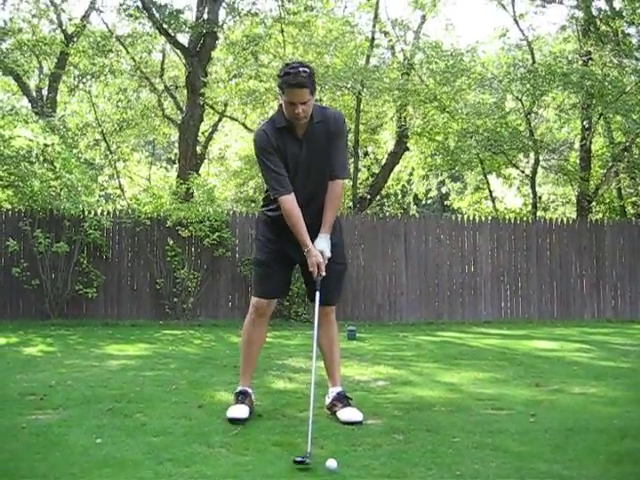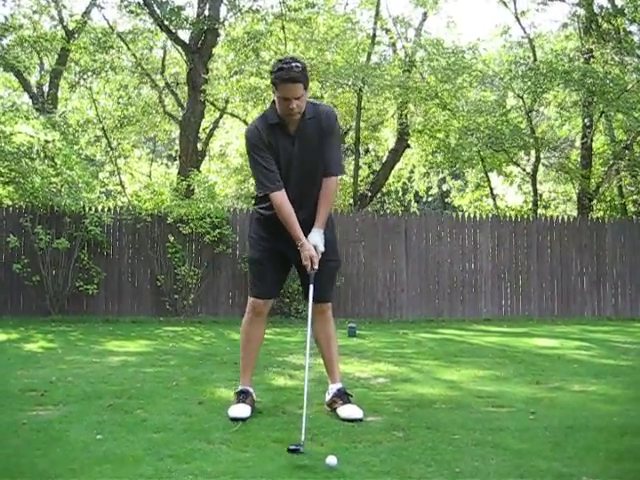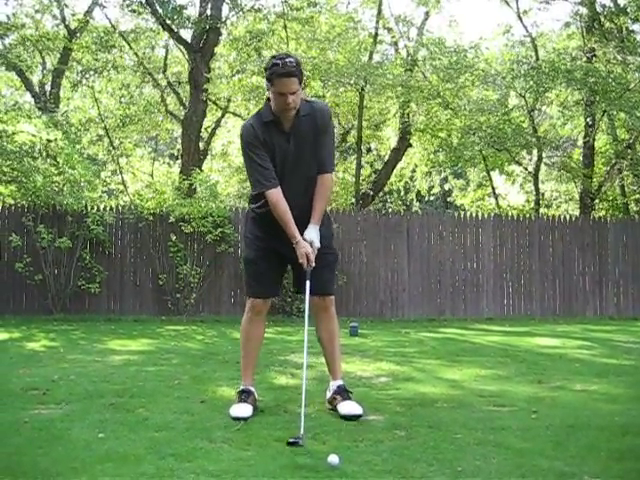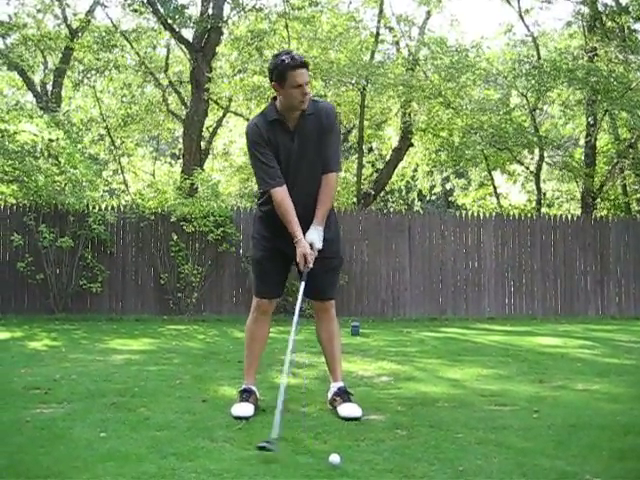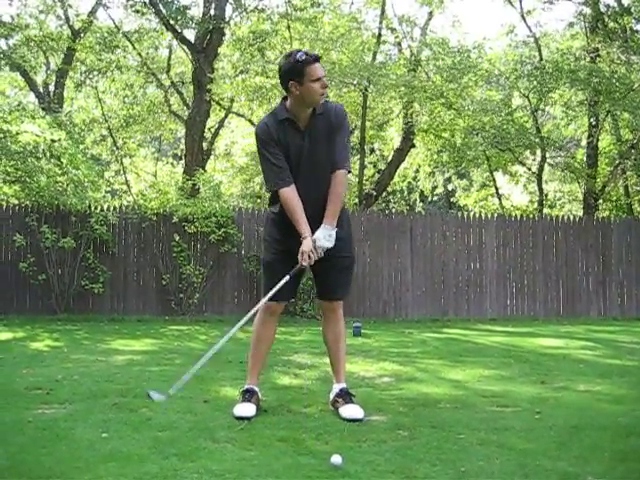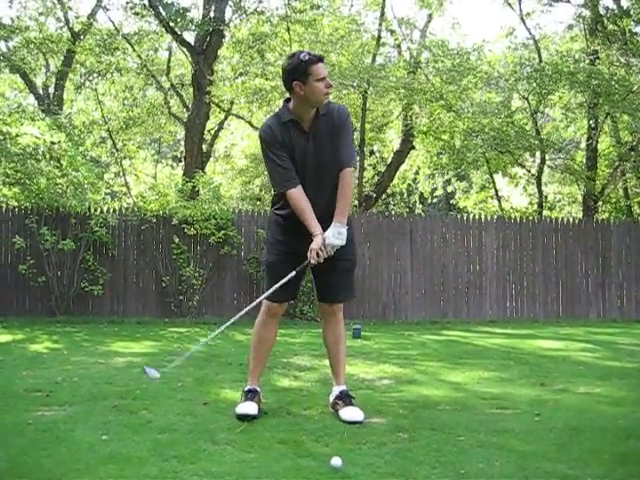
dt=0.2s
person 1, frame 1
left shoulder: (334, 122)
right shoulder: (266, 135)
left elbow: (336, 181)
right elbow: (284, 196)
left wrist: (323, 237)
right wrist: (307, 248)
left hip: (323, 230)
right hip: (277, 230)
left knee: (326, 311)
right knee: (260, 306)
left ankle: (336, 393)
right ankle: (244, 391)
person 1, frame 2
left shoulder: (326, 118)
right shoulder: (258, 131)
left elbow: (331, 177)
right elbow: (275, 192)
left wrist: (317, 232)
right wrist: (301, 243)
left hip: (317, 226)
right hip: (270, 227)
left knee: (322, 307)
right knee: (257, 306)
left ankle: (335, 389)
right ankle: (245, 390)
person 1, frame 3
left shoulder: (320, 115)
right shoulder: (252, 130)
left elbow: (325, 174)
right elbow: (270, 190)
left wrist: (312, 229)
right wrist: (295, 240)
left hip: (313, 224)
right hip: (267, 226)
left knee: (324, 303)
right knee: (256, 305)
left ankle: (337, 387)
right ankle: (246, 389)
person 1, frame 4
left shoulder: (325, 115)
right shoulder: (258, 129)
left elbow: (330, 174)
right elbow: (276, 188)
left wrist: (315, 230)
right wrist: (297, 239)
left hip: (320, 225)
right hip: (273, 227)
left knee: (325, 305)
right knee: (262, 305)
left ankle: (337, 388)
right ankle: (248, 388)
person 1, frame 5
left shoulder: (335, 115)
right shoulder: (268, 129)
left elbow: (340, 172)
right elbow: (284, 187)
left wrist: (327, 229)
right wrist: (305, 236)
left hip: (331, 226)
right hip: (285, 227)
left knee: (333, 306)
right knee: (271, 306)
left ankle: (340, 389)
right ankle: (251, 388)
person 1, frame 6
left shoulder: (338, 116)
right shoulder: (272, 130)
left elbow: (347, 171)
right elbow: (291, 188)
left wrist: (338, 227)
right wrist: (315, 233)
left hip: (335, 229)
right hip: (288, 229)
left knee: (333, 309)
right knee: (272, 307)
left ankle: (340, 391)
right ankle: (252, 389)
